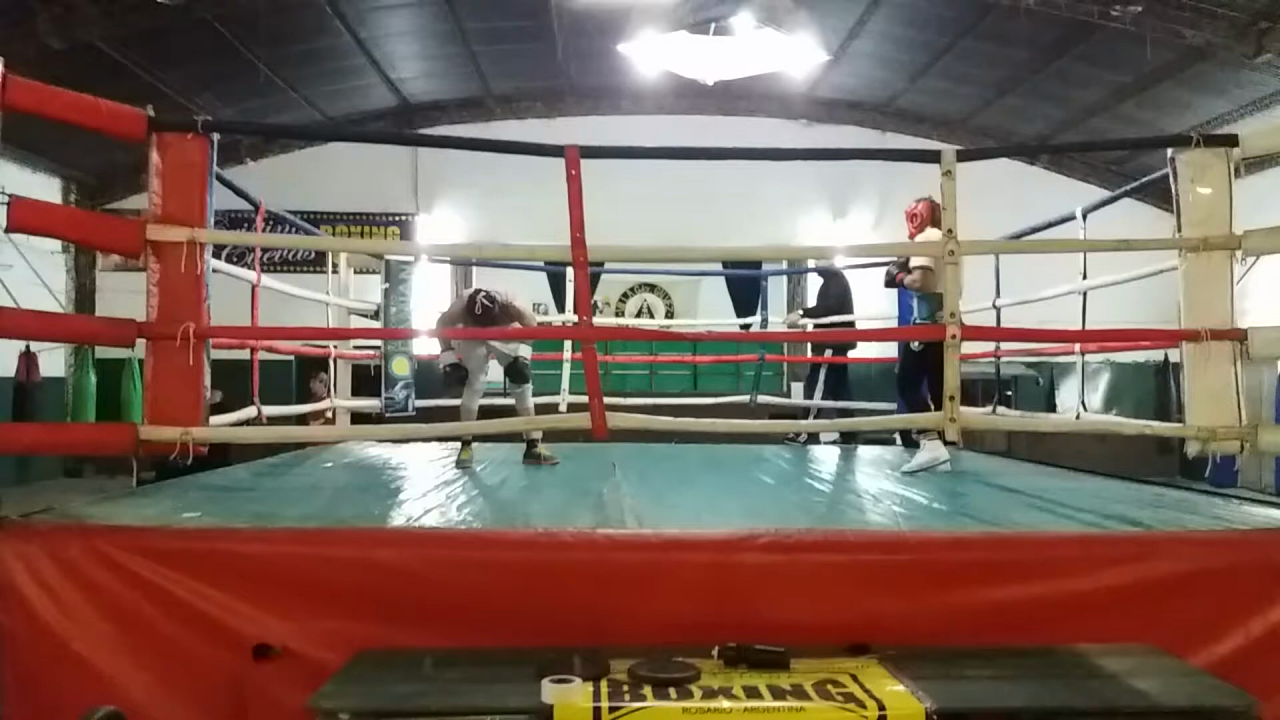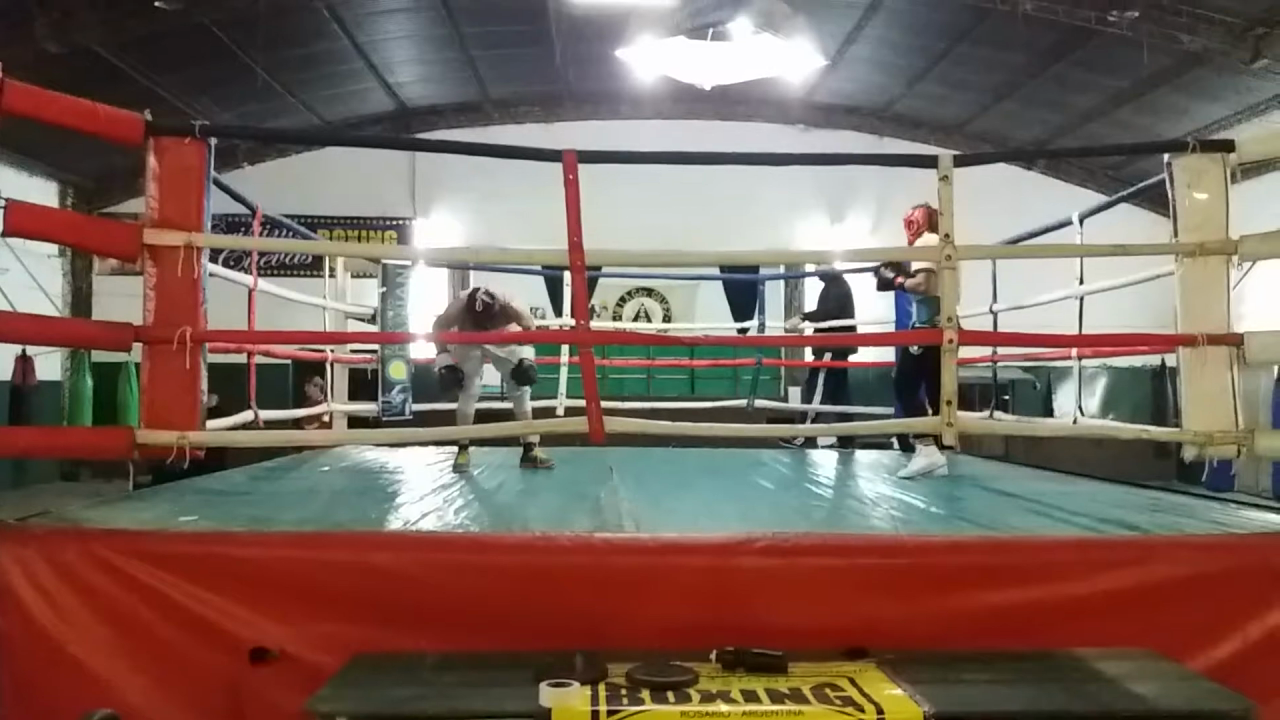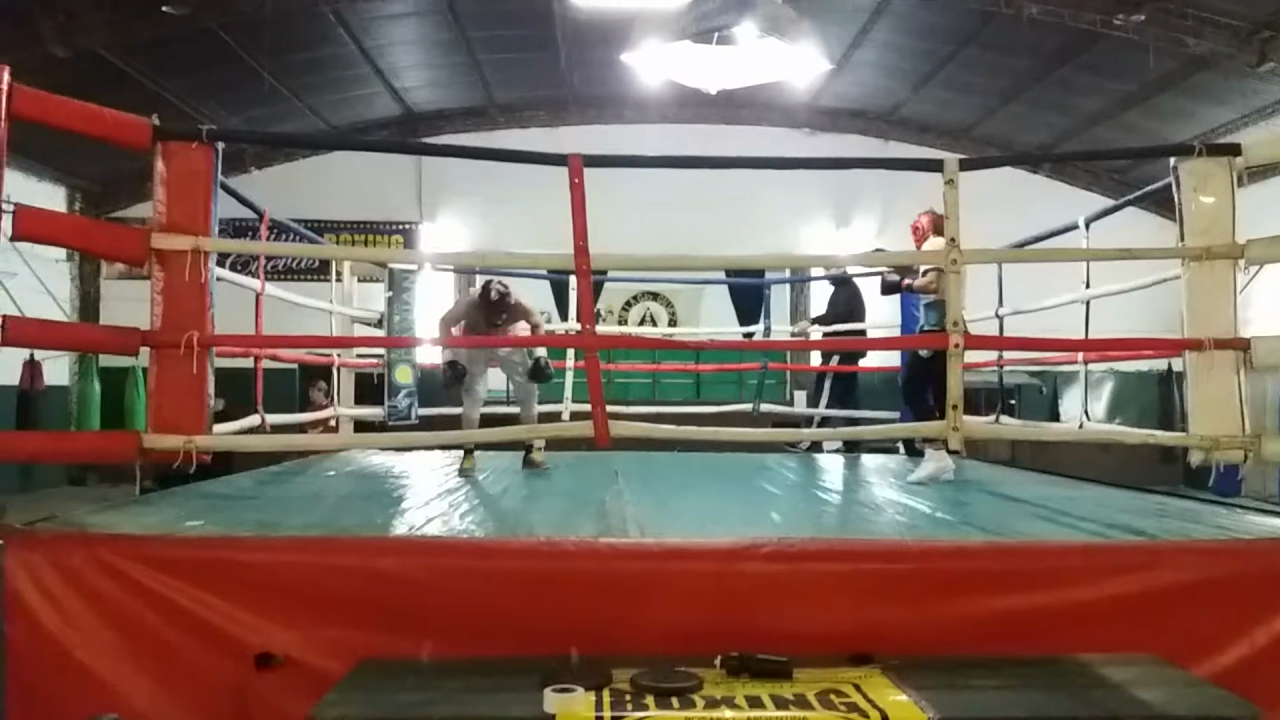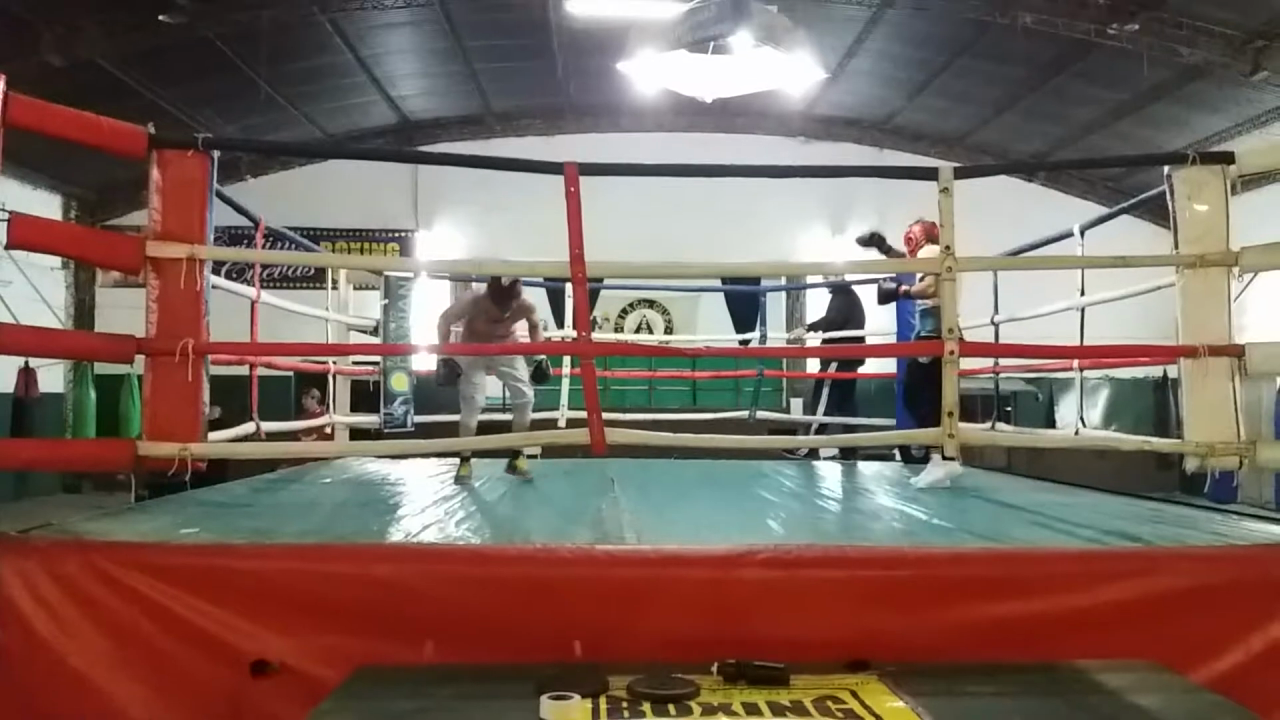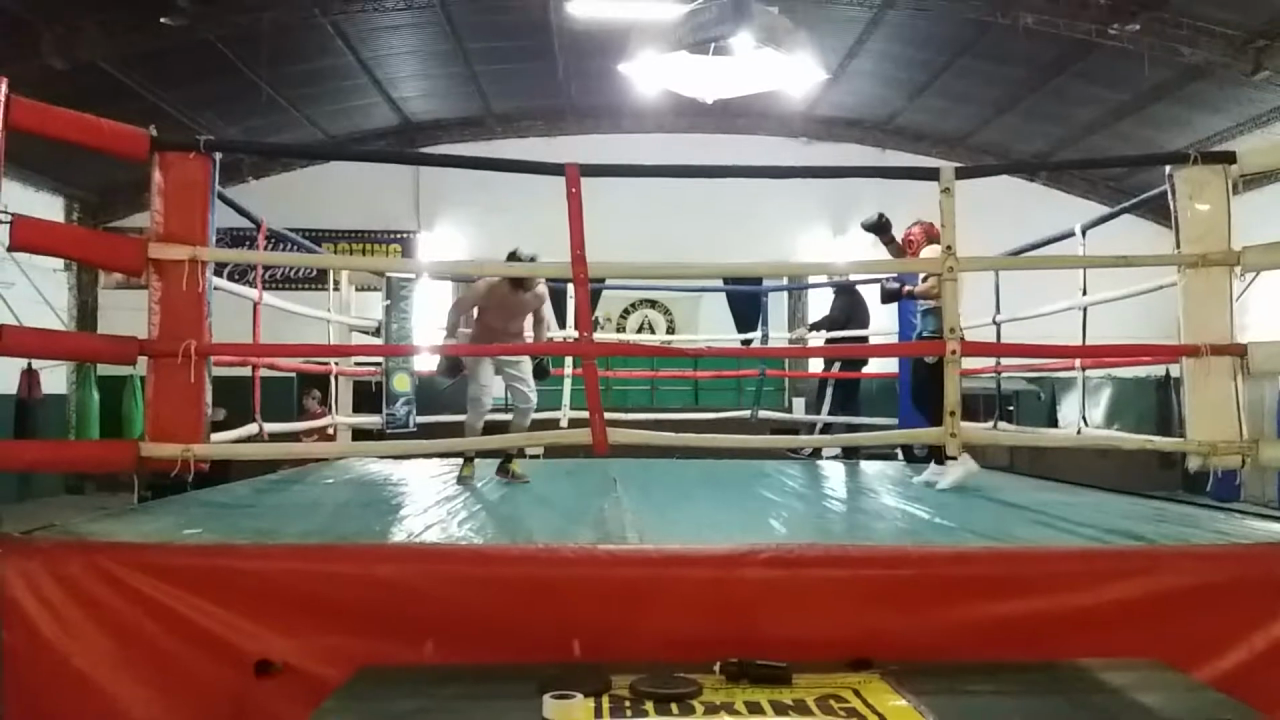
dt=0.1s
person 1, frame 1
left shoulder: (925, 238)
left elbow: (919, 282)
left wrist: (899, 277)
right wrist: (907, 266)
left hip: (929, 322)
left knee: (908, 382)
right knee: (938, 388)
left ankle: (930, 443)
right ankle: (940, 450)
person 1, frame 2
left shoulder: (924, 243)
right shoulder: (943, 244)
left elbow: (922, 283)
left wrist: (896, 280)
right wrist: (898, 268)
left hip: (928, 326)
left knee: (905, 386)
right knee: (936, 393)
left ankle: (926, 449)
right ankle: (936, 453)
person 1, frame 3
left shoulder: (933, 245)
right shoulder: (944, 248)
left elbow: (932, 283)
right elbow: (920, 272)
left wrist: (903, 283)
right wrist: (897, 266)
left hip: (936, 328)
right hip: (948, 329)
left knee: (913, 390)
right knee: (939, 395)
left ankle: (935, 452)
right ankle: (941, 460)
person 1, frame 4
left shoulder: (928, 252)
right shoulder: (937, 254)
left elbow: (930, 287)
left wrist: (899, 290)
right wrist: (882, 247)
left hip: (932, 334)
right hip: (944, 335)
left knee: (913, 397)
right knee: (934, 402)
left ankle: (942, 459)
right ankle: (938, 464)
person 1, frame 5
left shoulder: (930, 252)
right shoulder: (932, 255)
left elbow: (933, 289)
right elbow: (905, 256)
left wrist: (903, 291)
right wrist: (885, 235)
left hip: (934, 335)
right hip: (936, 335)
left knee: (925, 399)
right knee: (931, 400)
left ankle: (960, 458)
right ankle: (940, 463)
person 2, frame 1
left shoulder: (511, 308)
right shoulder: (462, 307)
left elbow: (531, 326)
right elbow: (442, 324)
left wrist: (522, 356)
right wrist: (448, 359)
right hip: (474, 338)
left knee: (522, 384)
right knee: (473, 386)
left ankle: (533, 446)
right ankle: (466, 446)
person 2, frame 2
left shoulder: (509, 309)
right shoulder: (459, 309)
left elbow: (530, 328)
right elbow: (439, 327)
left wrist: (526, 358)
right wrist: (444, 361)
right hip: (469, 342)
left knee: (521, 386)
right knee: (469, 390)
left ankle: (530, 450)
right ankle: (463, 451)
person 2, frame 3
left shoulder: (520, 308)
right shoulder: (468, 305)
left elbow: (538, 325)
right elbow: (445, 324)
left wrist: (539, 355)
right wrist: (449, 357)
right hip: (475, 344)
left knee: (528, 389)
right knee: (473, 393)
left ankle: (531, 451)
right ankle: (468, 455)
person 2, frame 4
left shoulder: (525, 305)
right shoulder: (472, 301)
left elbow: (535, 325)
right elbow: (445, 320)
left wrist: (540, 357)
right wrist: (445, 355)
left knee: (524, 395)
right knee: (472, 401)
left ankle: (516, 457)
right ankle: (465, 462)
person 2, frame 5
left shoulder: (539, 292)
right shoulder: (486, 289)
left elbow: (540, 319)
right elbow: (457, 310)
left wrist: (541, 353)
right wrist: (451, 343)
right hip: (483, 347)
left knee: (526, 402)
right knee: (479, 403)
left ankle: (508, 461)
right ankle: (468, 462)
person 3, frame 1
left shoulder: (835, 280)
right shoulder: (836, 280)
left elbow: (829, 307)
left wrist: (802, 313)
right wrist: (804, 316)
left hip: (832, 341)
right hip: (836, 341)
left knee: (816, 385)
right knee: (840, 389)
left ankle: (805, 432)
right ankle: (848, 434)
person 3, frame 2
left shoulder: (835, 283)
right shoulder: (837, 284)
left elbow: (830, 311)
left wrist: (803, 318)
right wrist: (805, 320)
left hip: (832, 345)
right hip: (837, 345)
left knee: (816, 389)
right knee: (840, 393)
left ankle: (803, 436)
right ankle: (845, 439)
person 3, frame 3
left shoulder: (844, 287)
right shoulder: (851, 288)
left elbow: (838, 314)
left wrist: (811, 322)
left hip: (840, 349)
right hip: (849, 349)
left knee: (824, 392)
right knee: (848, 396)
left ankle: (809, 440)
right ankle: (851, 442)
person 3, frame 4
left shoulder: (842, 294)
right shoulder: (850, 296)
left elbow: (833, 319)
left wrist: (807, 328)
right hip: (848, 356)
left knee: (822, 400)
right knee: (846, 404)
left ankle: (807, 447)
right ankle: (848, 450)
person 3, frame 5
left shoulder: (845, 295)
right shoulder: (855, 297)
left elbow: (835, 318)
left wrist: (809, 328)
right hip: (853, 356)
left knee: (828, 400)
right knee: (849, 403)
left ankle: (812, 447)
right ankle: (850, 450)
